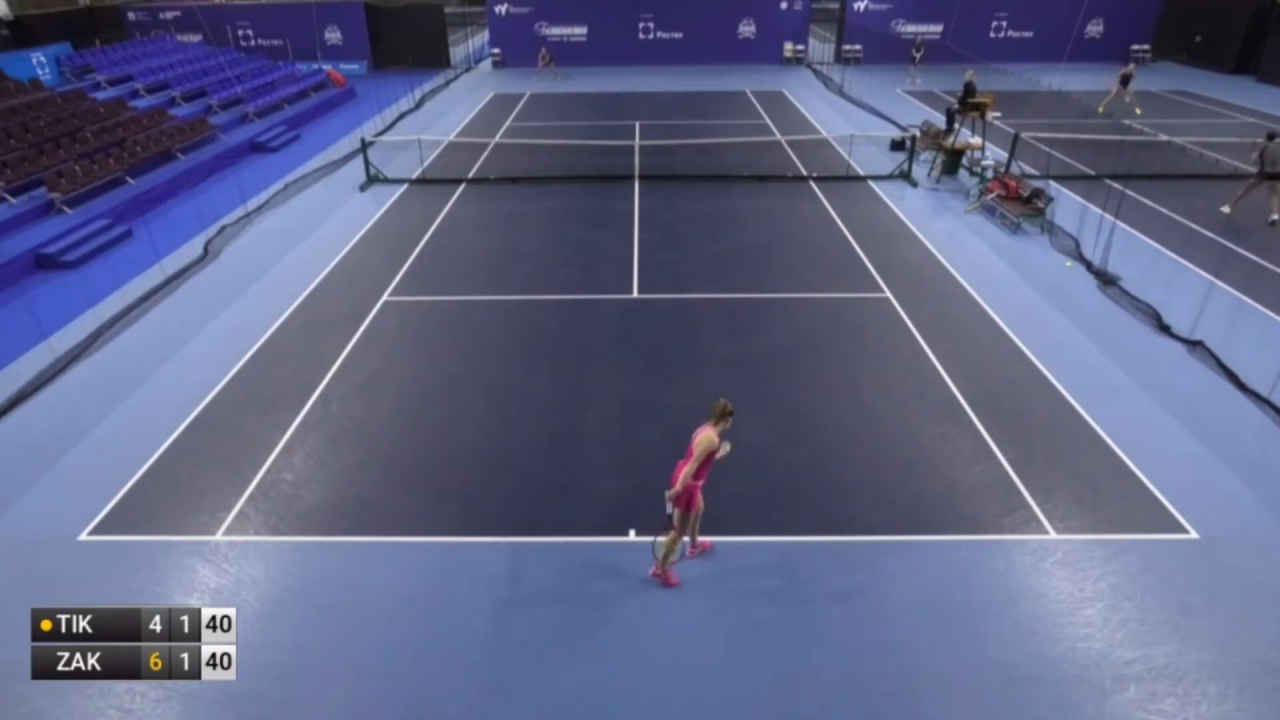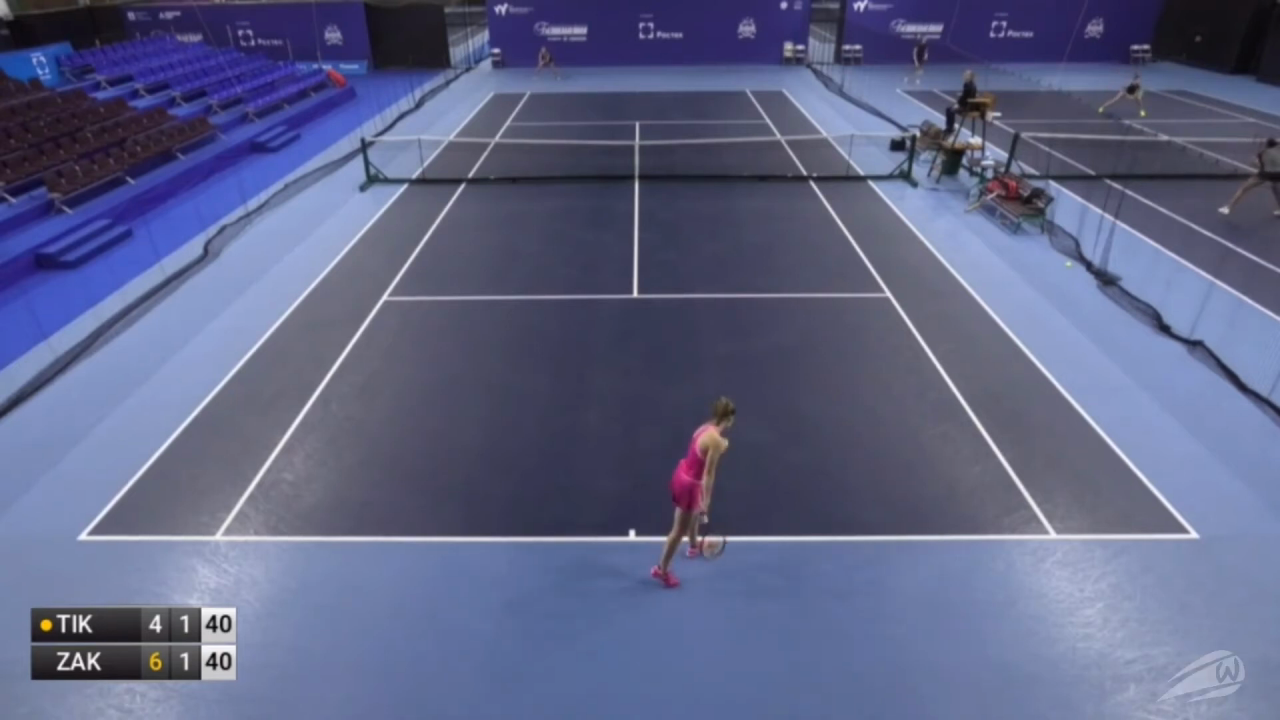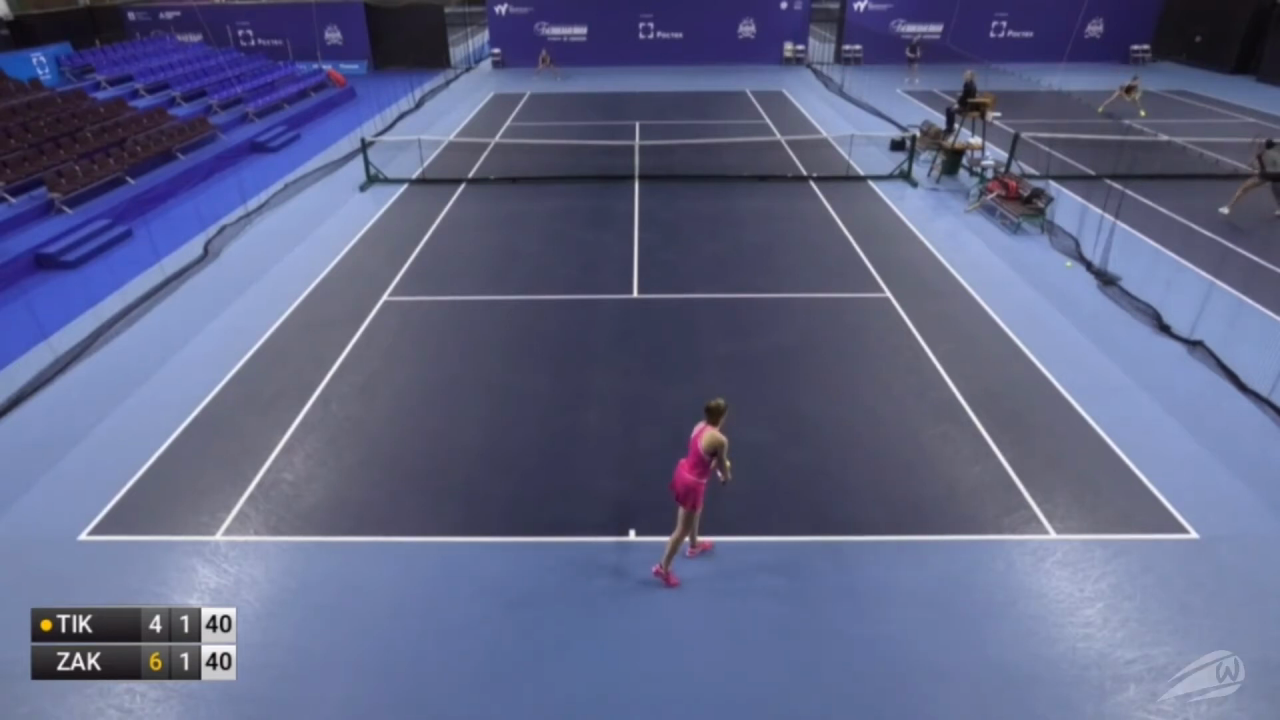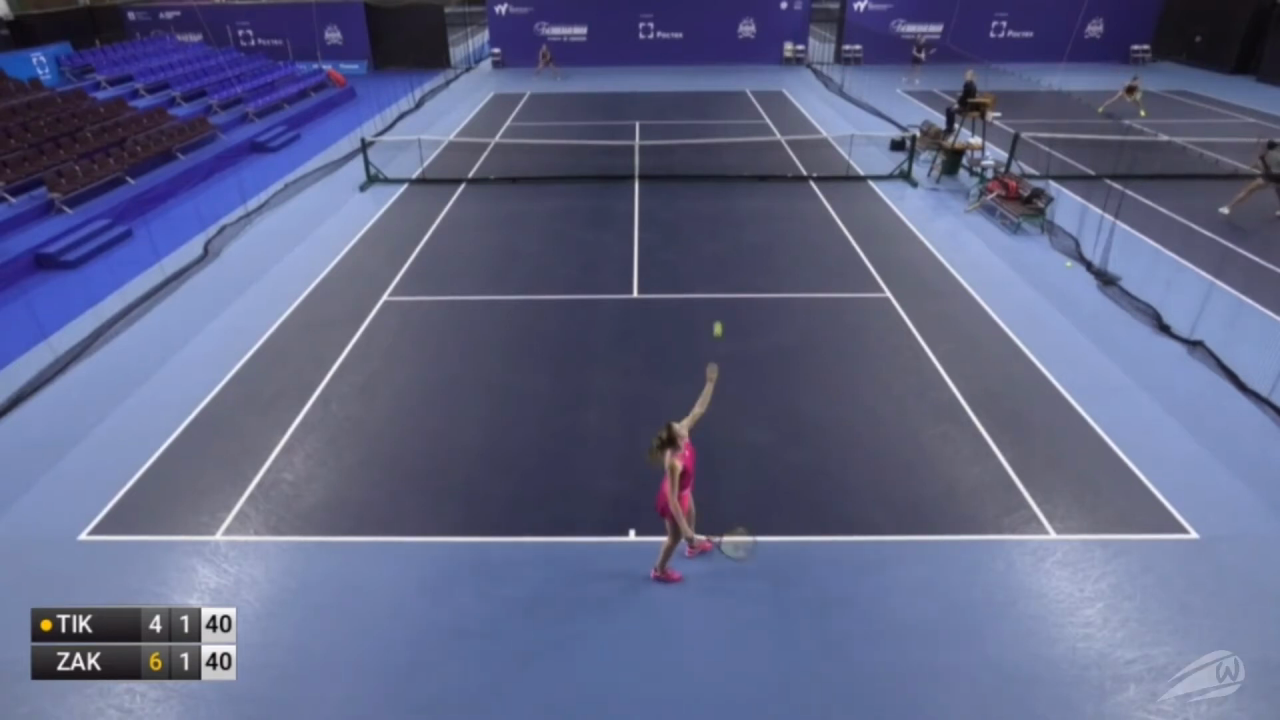
dt=1s
person 1, frame 1
left shoulder: (706, 429)
right shoulder: (712, 439)
right elbow: (693, 463)
left wrist: (719, 454)
right wrist: (678, 488)
left hip: (689, 481)
right hip: (687, 484)
left knee: (699, 509)
right knee: (679, 530)
left ankle: (695, 546)
right ankle: (660, 569)
person 1, frame 2
left shoulder: (705, 428)
right shoulder: (716, 440)
right elbow: (708, 473)
left wrist: (719, 451)
right wrist: (705, 501)
left hip: (682, 474)
right hip: (688, 484)
left knee: (696, 511)
right knee: (679, 530)
left ankle: (694, 546)
right ankle: (661, 569)
person 1, frame 3
left shoulder: (700, 426)
right shoulder: (720, 440)
right elbow: (722, 465)
right wrist: (726, 477)
left hip: (683, 472)
right hip: (692, 484)
left knee: (696, 512)
right knee: (682, 530)
left ankle: (694, 545)
right ankle: (663, 568)
person 1, frame 4
left shoulder: (682, 433)
right shoulder: (674, 463)
left elbow: (699, 409)
right elbow: (673, 498)
left wrist: (710, 383)
right wrist: (683, 527)
left hip: (683, 491)
right hip: (675, 499)
left knee: (690, 516)
right knee: (676, 536)
left ankle: (693, 545)
right ankle: (660, 571)
